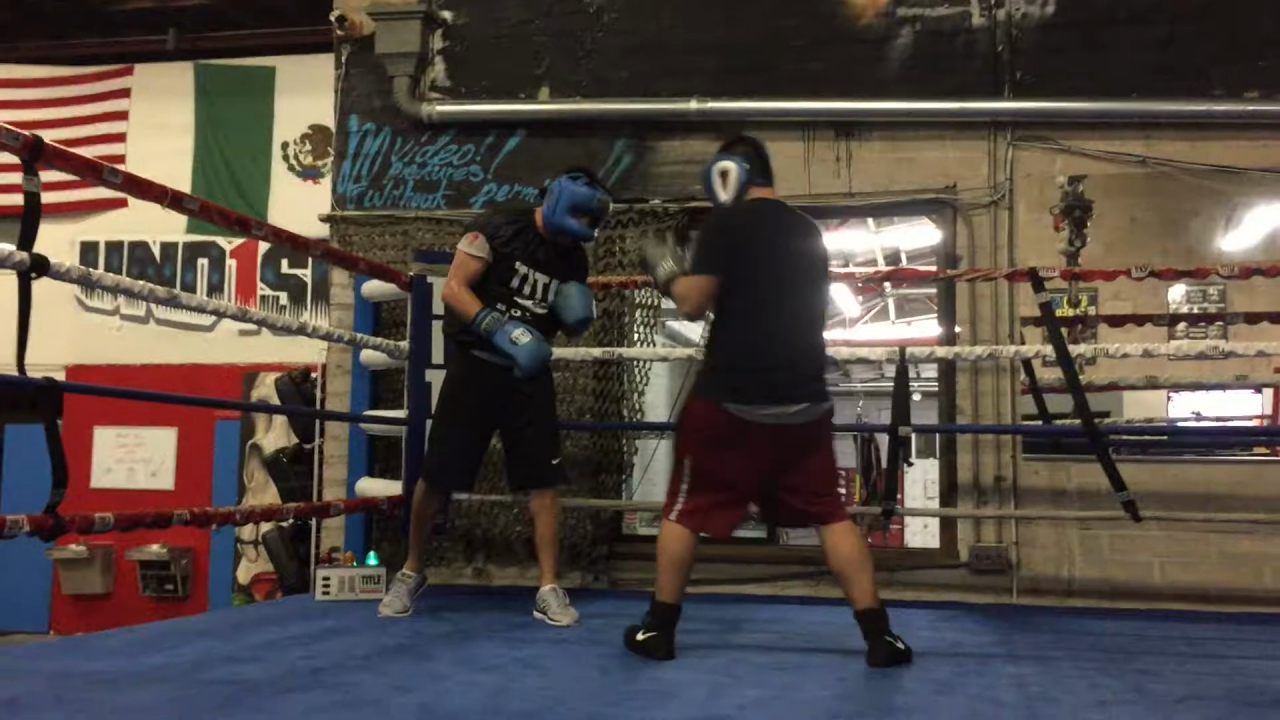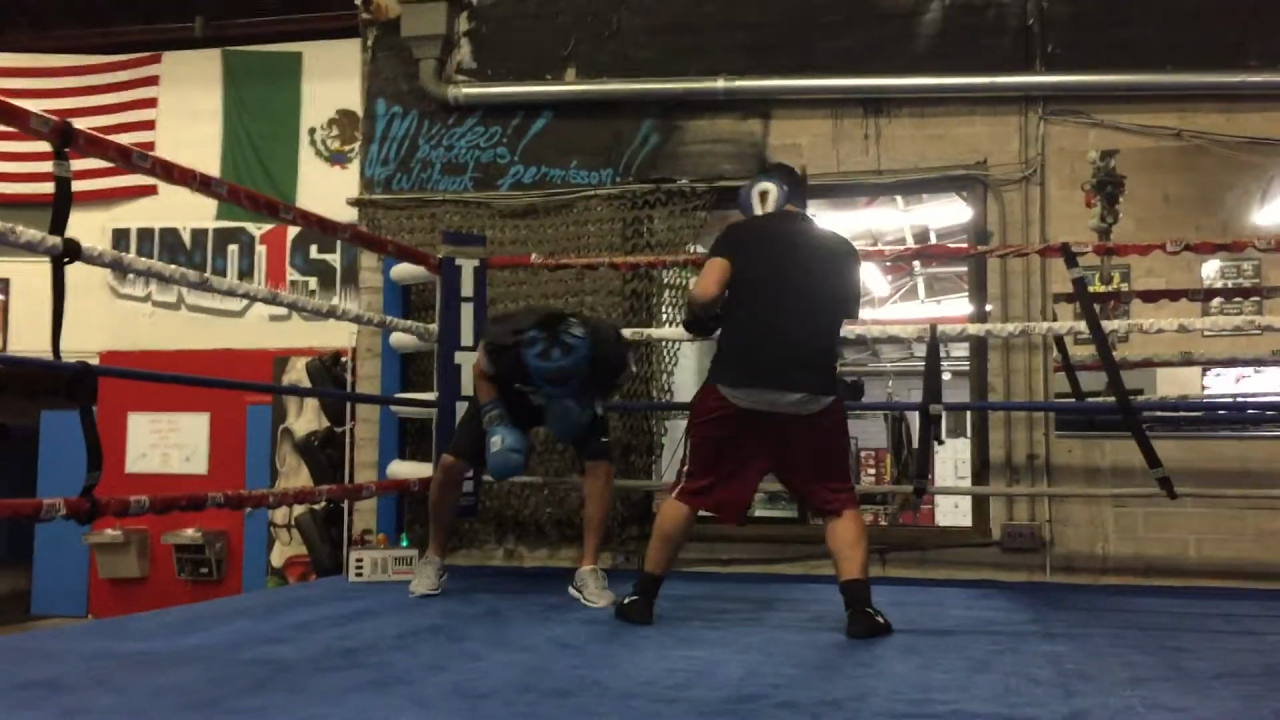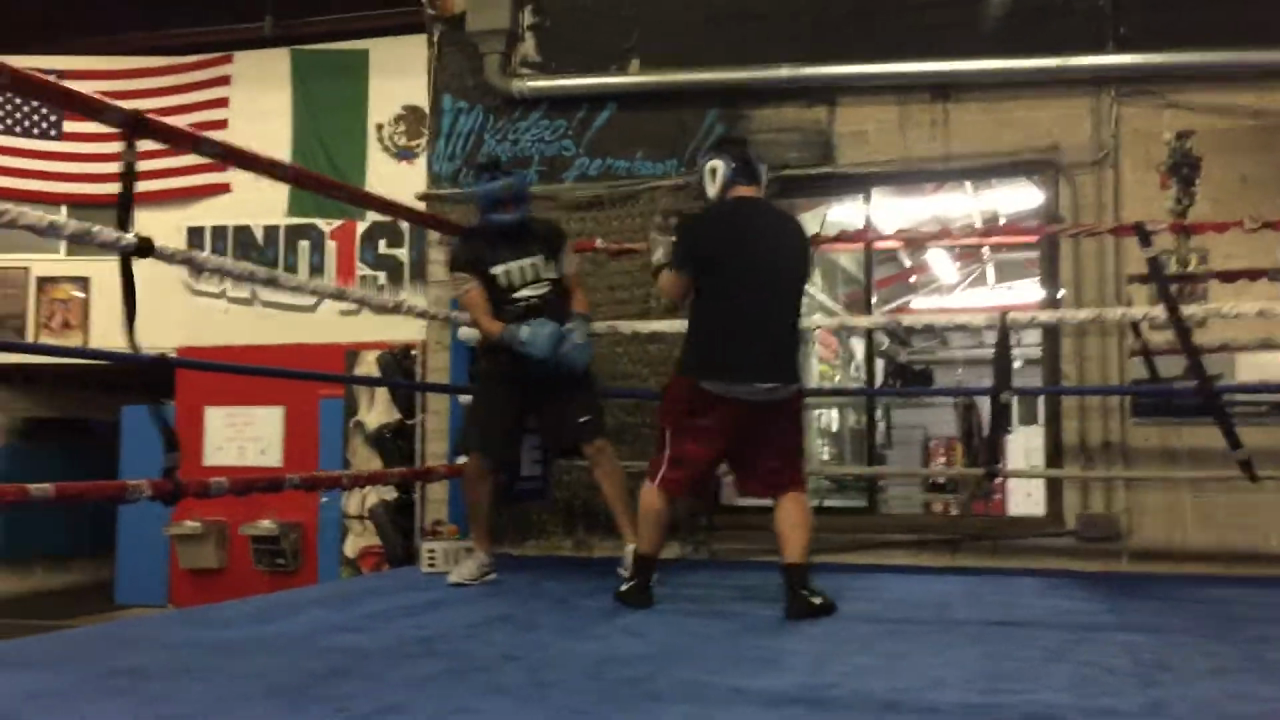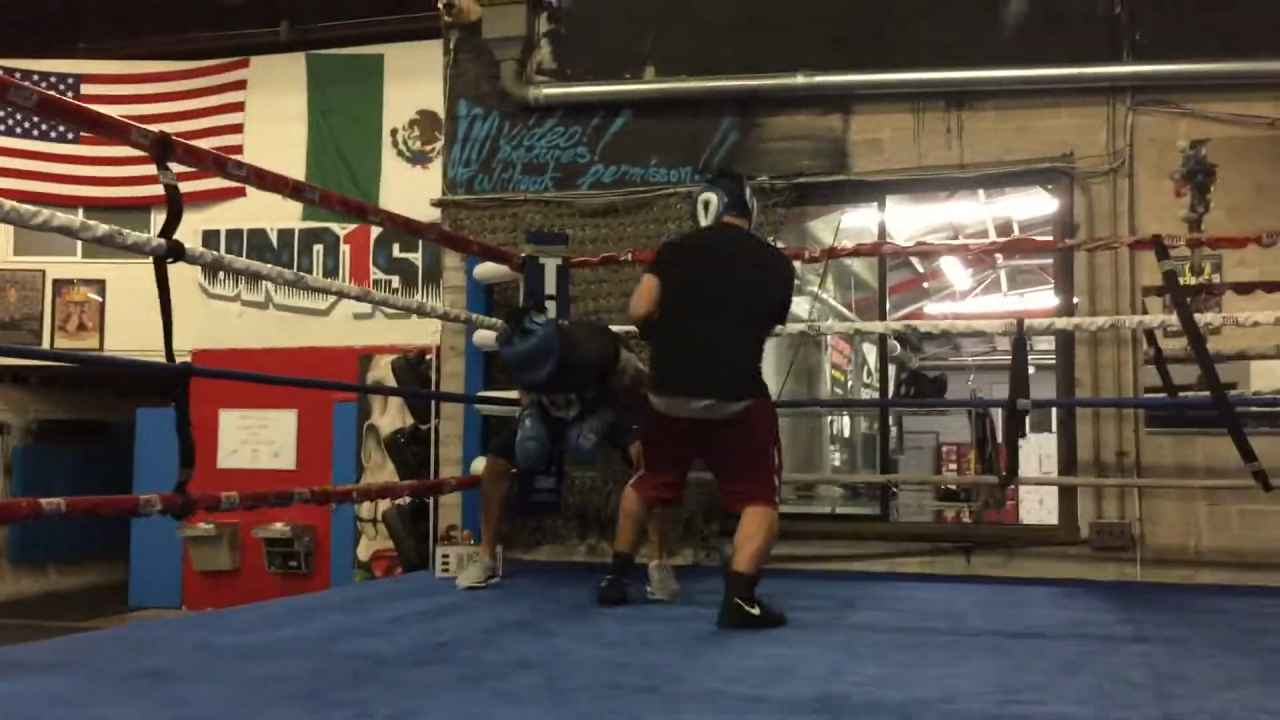
dt=1s
person 1, frame 1
left shoulder: (725, 225)
right shoulder: (808, 233)
left elbow: (696, 302)
left wrist: (667, 269)
left hip: (728, 399)
right hip: (803, 398)
left knee: (686, 511)
right knee: (829, 514)
left ankle: (658, 628)
right ankle: (878, 632)
person 1, frame 2
left shoulder: (741, 234)
right shoulder: (840, 249)
left elbow: (705, 294)
left wrist: (697, 317)
left hip: (736, 388)
right hip: (811, 394)
left knee: (689, 491)
right knee: (836, 501)
left ankle: (644, 594)
right ankle: (860, 607)
person 1, frame 3
left shoulder: (705, 224)
right shoulder: (793, 231)
left elbow: (671, 293)
left wrist: (666, 257)
left hip: (708, 377)
right hip: (775, 381)
left knee: (664, 478)
right knee: (787, 484)
left ankle: (640, 579)
right ankle: (799, 587)
person 1, frame 4
left shoulder: (677, 249)
right shoulder: (777, 263)
left elbow: (640, 309)
left hip: (670, 394)
right hip: (737, 397)
left knee: (646, 484)
right knee: (758, 499)
left ankle: (617, 576)
right ankle: (739, 595)
person 2, frame 1
left shoulder: (573, 260)
right shoulder: (496, 229)
left elbow: (571, 328)
right elbow: (453, 290)
left wrist: (577, 316)
right wrist: (500, 329)
left hip: (530, 374)
right hip: (475, 364)
left knee: (544, 481)
right knee: (437, 476)
left ankle: (549, 590)
right ankle: (411, 572)
person 2, frame 2
left shoulder: (607, 349)
right shoulder: (504, 341)
left elbow: (614, 382)
right elbow: (482, 374)
left wrist: (583, 405)
right wrist: (495, 426)
left hip: (576, 407)
right hip: (511, 398)
left knee: (600, 466)
right knee: (451, 465)
left ankle: (589, 572)
right ankle: (434, 558)
person 2, frame 3
left shoulder: (550, 235)
right shoulder: (468, 255)
left elbow: (575, 288)
right elbow: (482, 319)
left wrist: (577, 330)
right wrist: (521, 336)
left hip: (559, 357)
right hip: (505, 360)
left knee: (597, 447)
right knee: (479, 460)
left ankle: (633, 548)
right ankle: (482, 554)
person 2, frame 4
left shoulder: (597, 350)
right shoulder: (519, 356)
left elbow: (638, 386)
right elbow: (528, 390)
left wrist: (601, 422)
right wrist: (530, 418)
left hip: (612, 405)
right hip: (553, 413)
left knee: (644, 453)
right knee: (497, 462)
left ankle: (659, 564)
right ankle: (486, 558)
